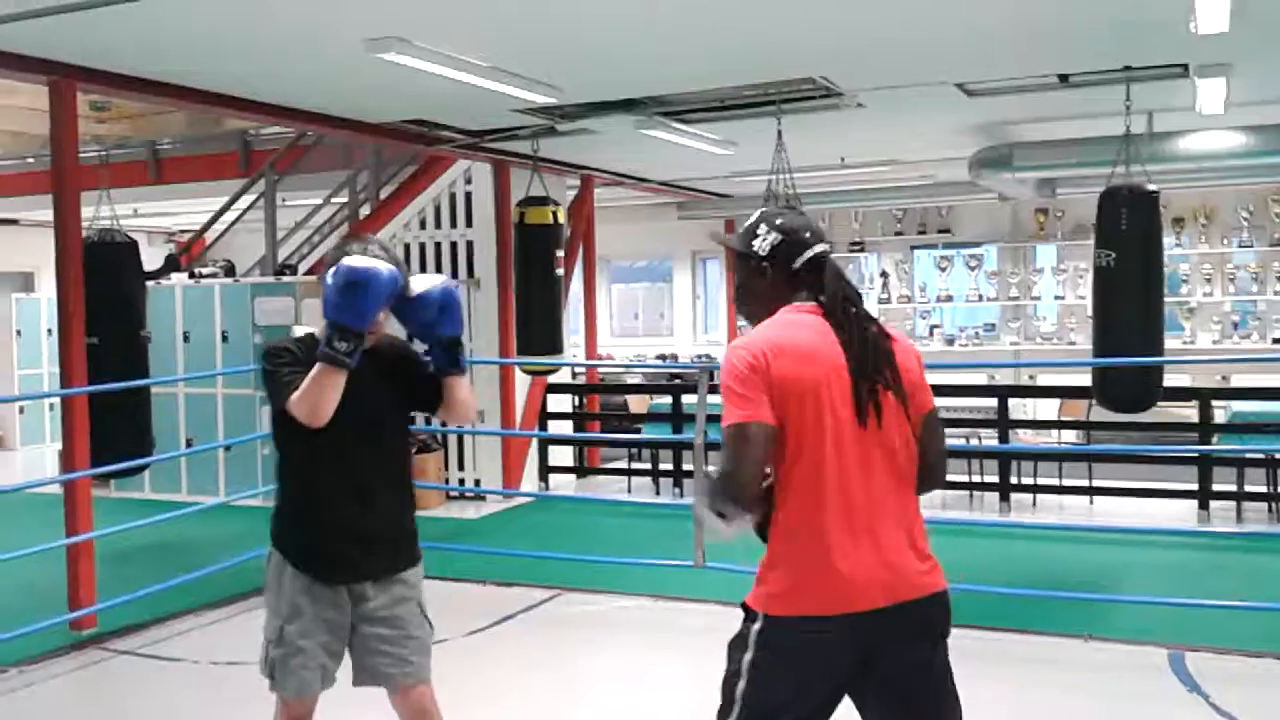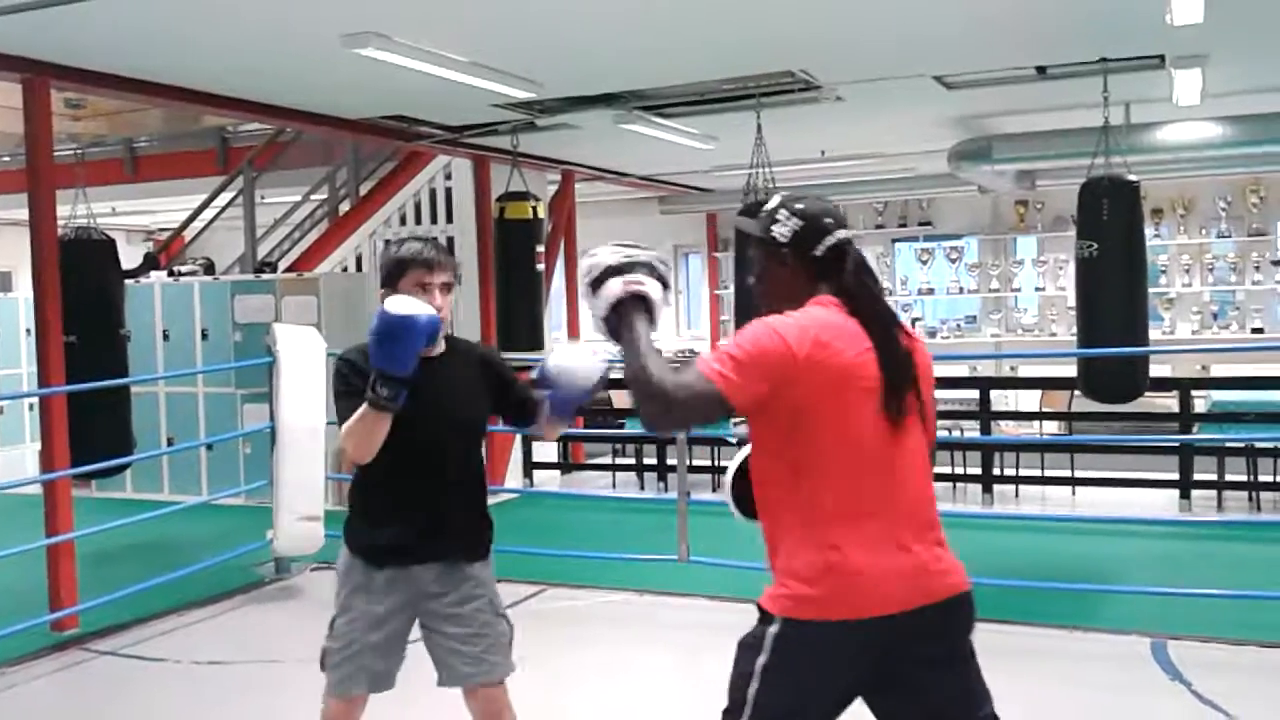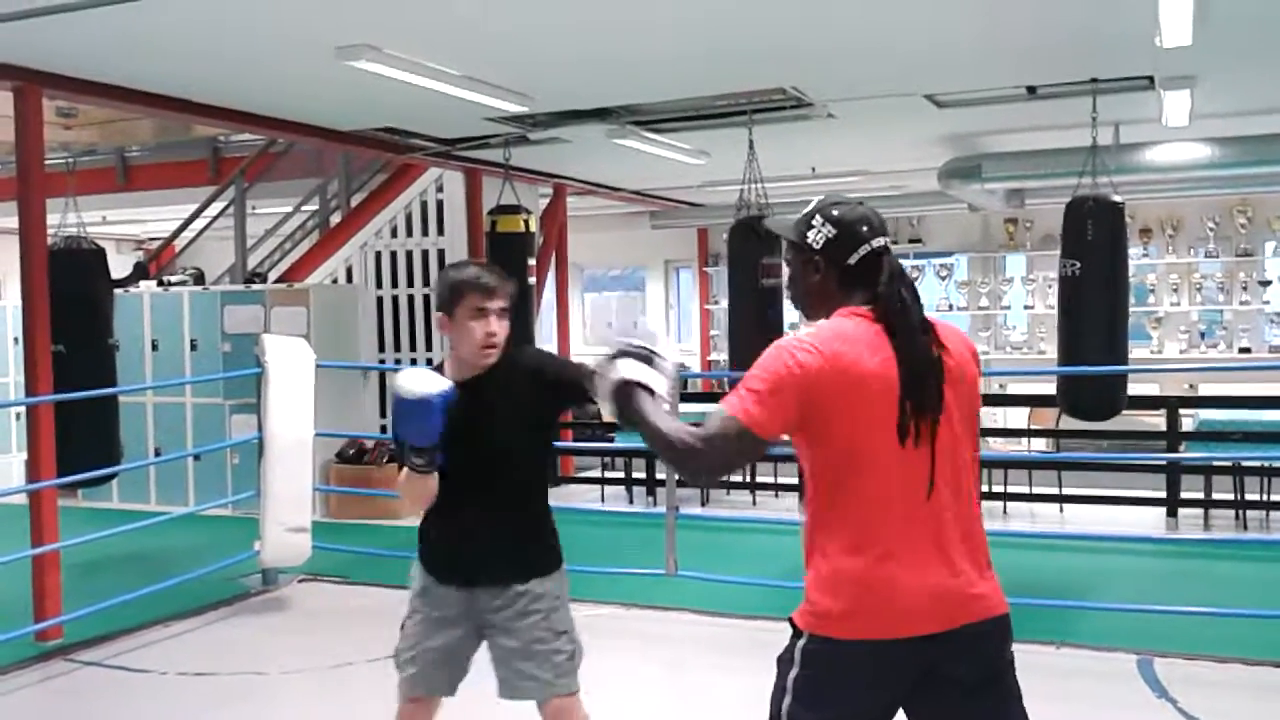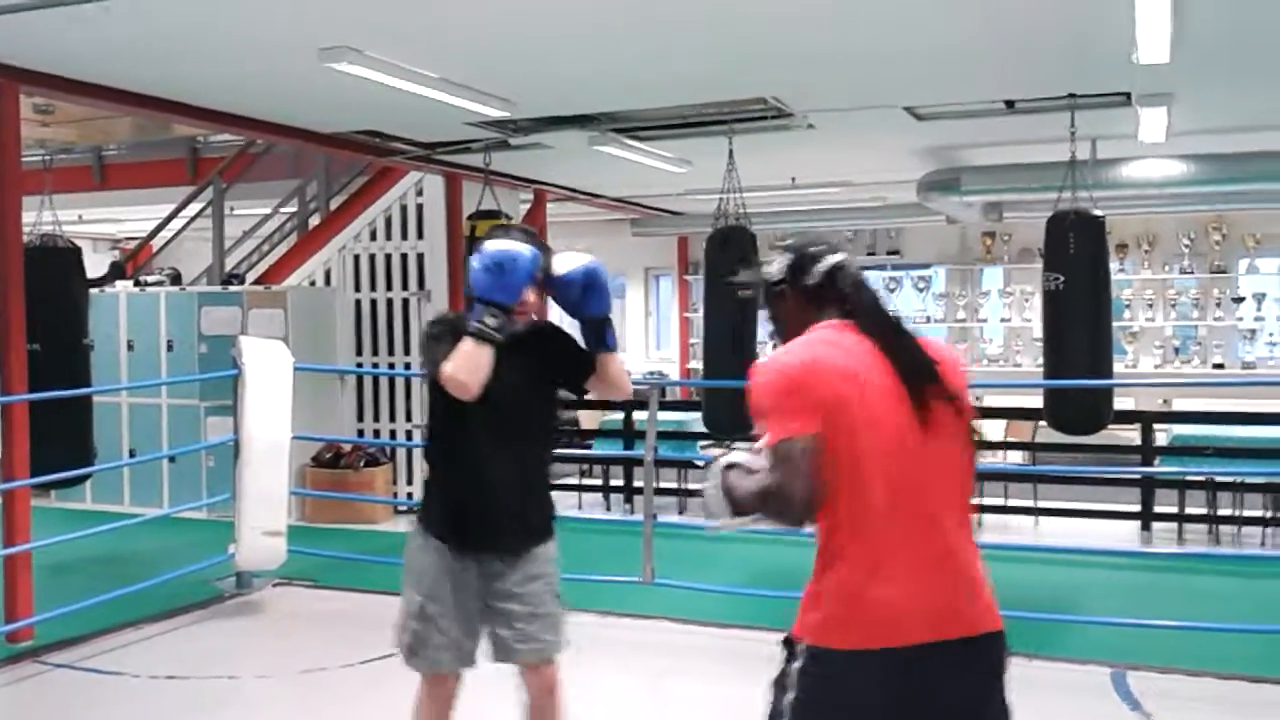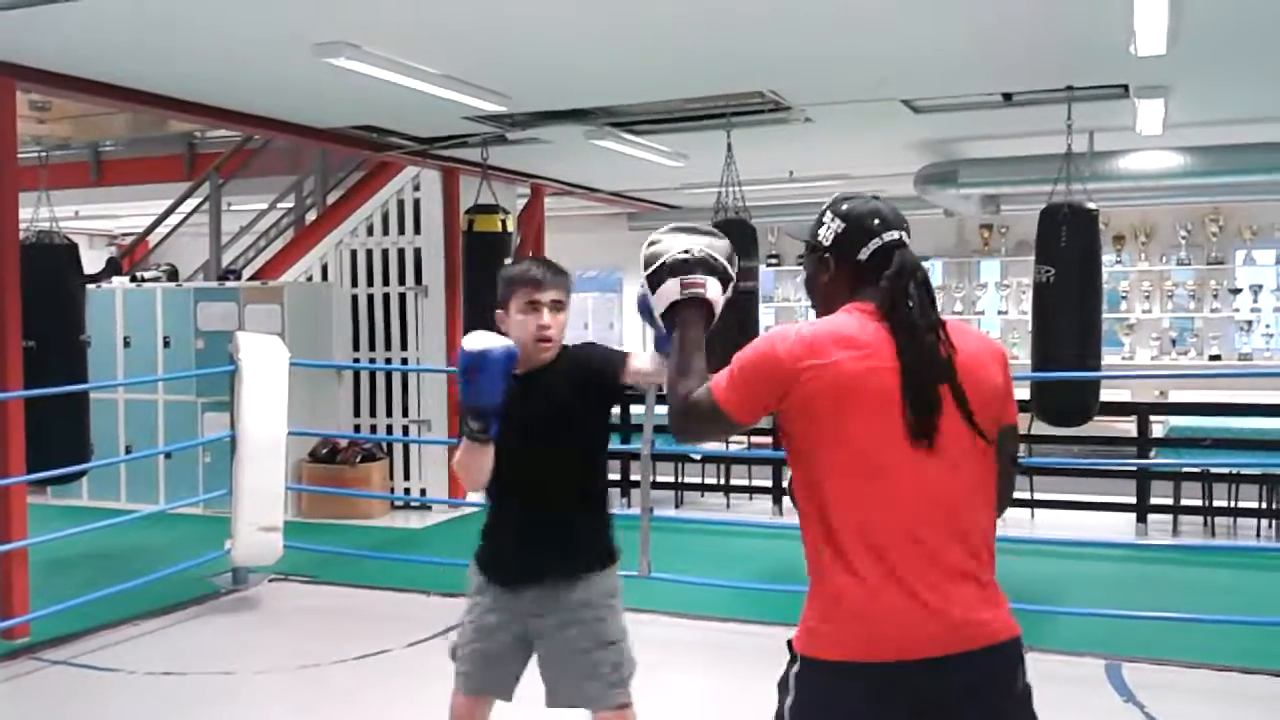
dt=1s
person 1, frame 1
left shoulder: (756, 354)
right shoulder: (893, 347)
left elbow: (743, 487)
right elbow: (930, 470)
left wrist: (720, 500)
left hip: (809, 608)
right hip: (912, 594)
person 1, frame 2
left shoulder: (778, 343)
right shoulder: (904, 342)
left elbow: (665, 409)
left wrist: (630, 317)
left hip: (823, 610)
right hip: (933, 597)
person 1, frame 3
left shoulder: (802, 359)
right shoulder: (955, 348)
left elbow: (700, 456)
left wrist: (634, 392)
left hip: (855, 626)
right hip: (970, 616)
person 1, frame 4
left shoulder: (789, 369)
right shoulder: (936, 358)
left elbow: (797, 499)
left wrist: (735, 481)
left hip: (852, 638)
right hip: (967, 627)
person 1, frame 5
left shoulder: (791, 355)
right shoulder: (983, 355)
left elbow: (688, 418)
right elbow: (1001, 492)
left wrist: (682, 309)
left hip: (853, 653)
right hip: (980, 644)
person 2, frame 1
left shoulder: (397, 357)
right shoulder: (287, 356)
left elbow: (461, 413)
right elbow: (313, 413)
left wrist: (446, 344)
right wrist: (343, 336)
left hip: (389, 559)
right hip: (308, 560)
person 2, frame 2
left shoulder: (477, 363)
right shoulder: (357, 365)
left elbow: (540, 420)
right elbow: (357, 451)
left wrist: (563, 399)
right wrist: (383, 384)
left hip: (458, 557)
right hip: (377, 557)
person 2, frame 3
left shoulder: (533, 371)
right shoulder: (420, 396)
left elbow: (600, 390)
right elbow: (418, 500)
right wrist: (420, 446)
left hip: (529, 577)
right hip: (446, 577)
person 2, frame 4
left shoulder: (546, 341)
right shoulder: (447, 332)
left elbow: (617, 389)
right elbow: (463, 384)
left wrist: (595, 320)
right wrist: (491, 311)
left hip: (524, 537)
right hip: (449, 535)
left knee: (540, 670)
person 2, frame 5
left shoulder: (589, 366)
right shoulder: (490, 383)
left elbow: (646, 372)
right elbow: (472, 480)
right wrist: (481, 412)
left hip: (580, 577)
right hip: (500, 575)
